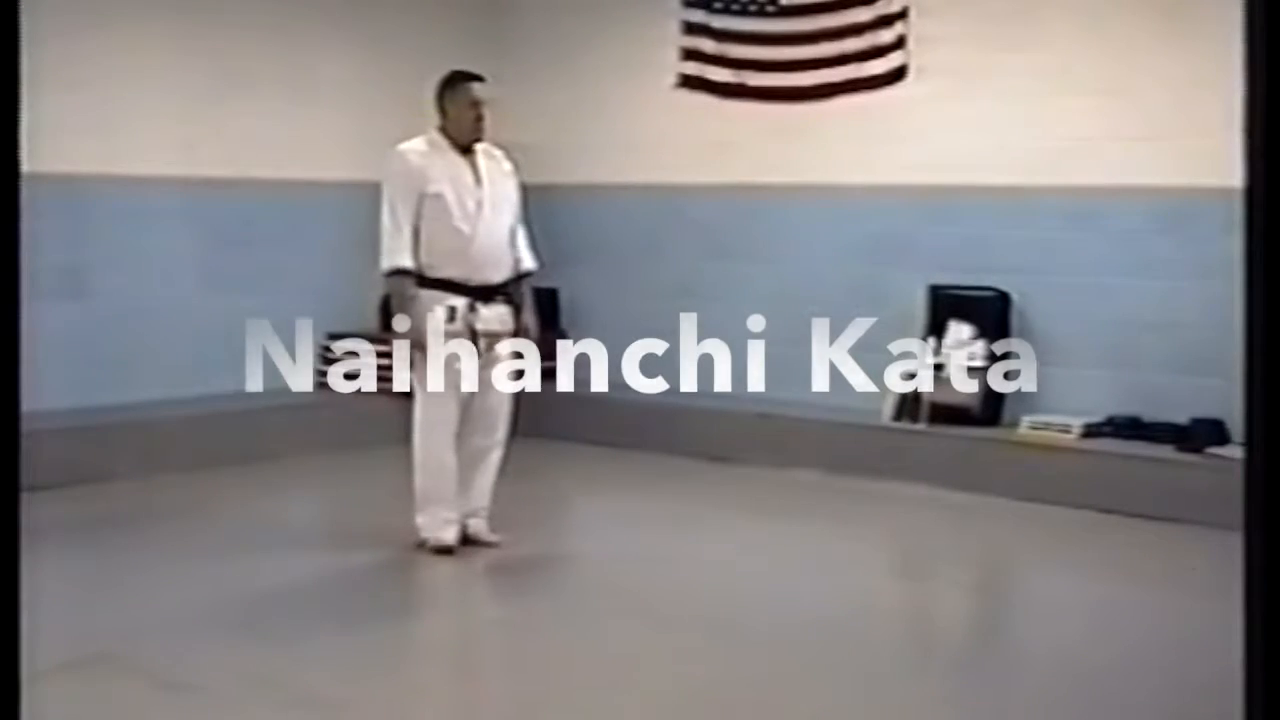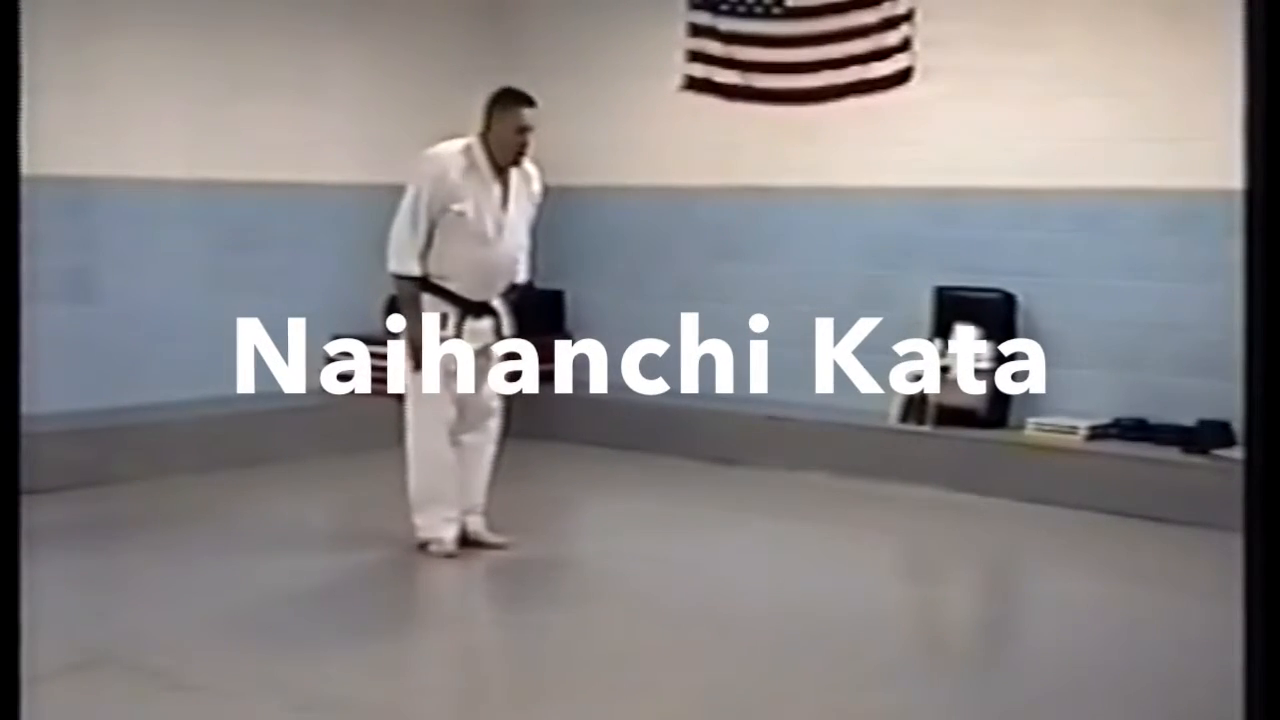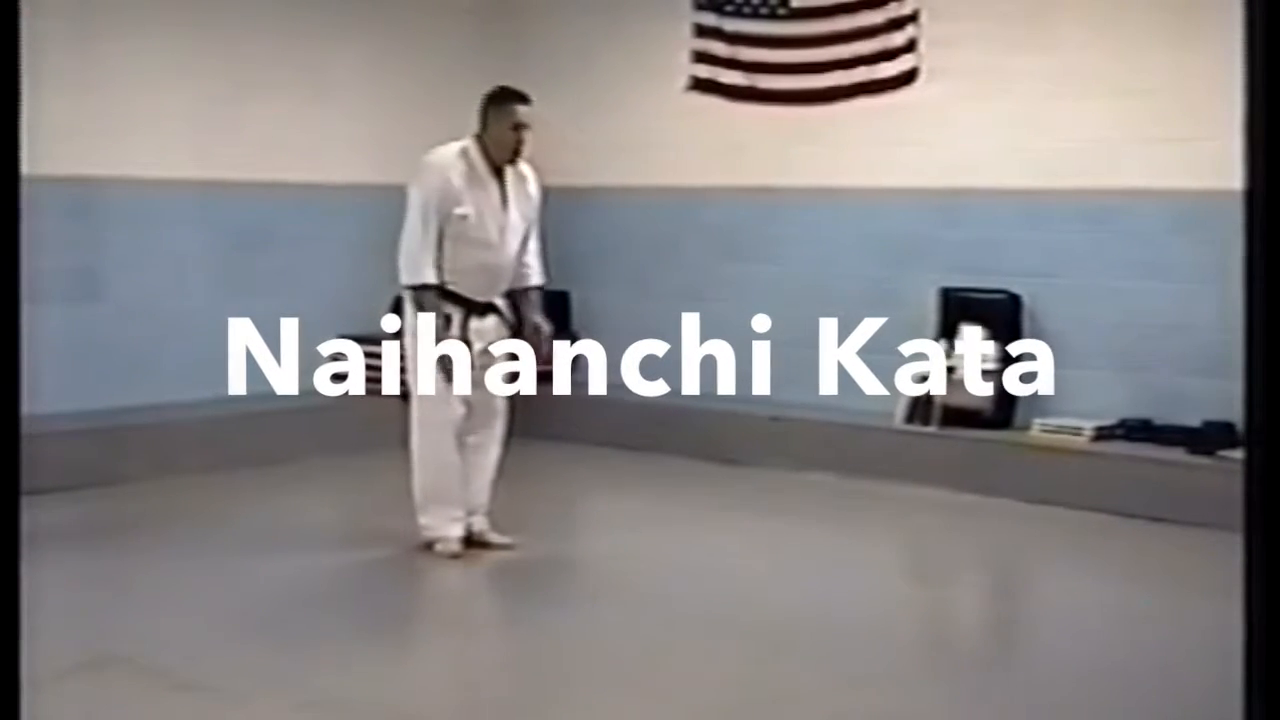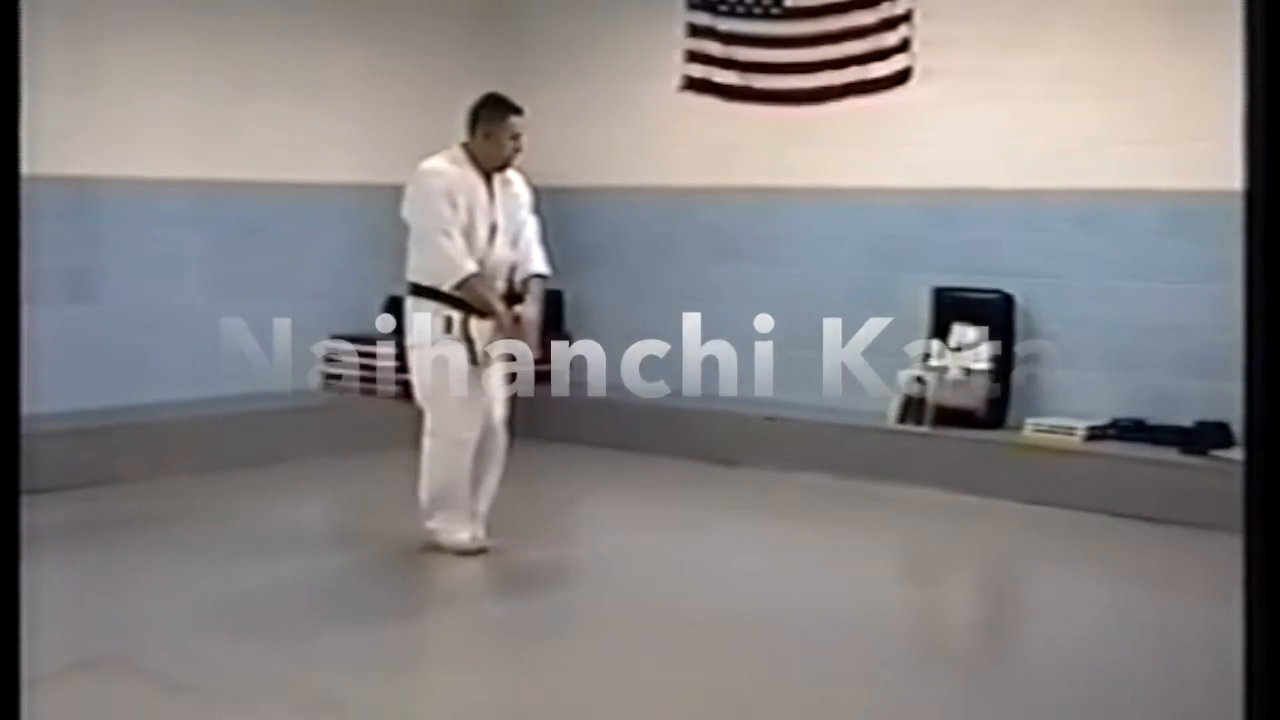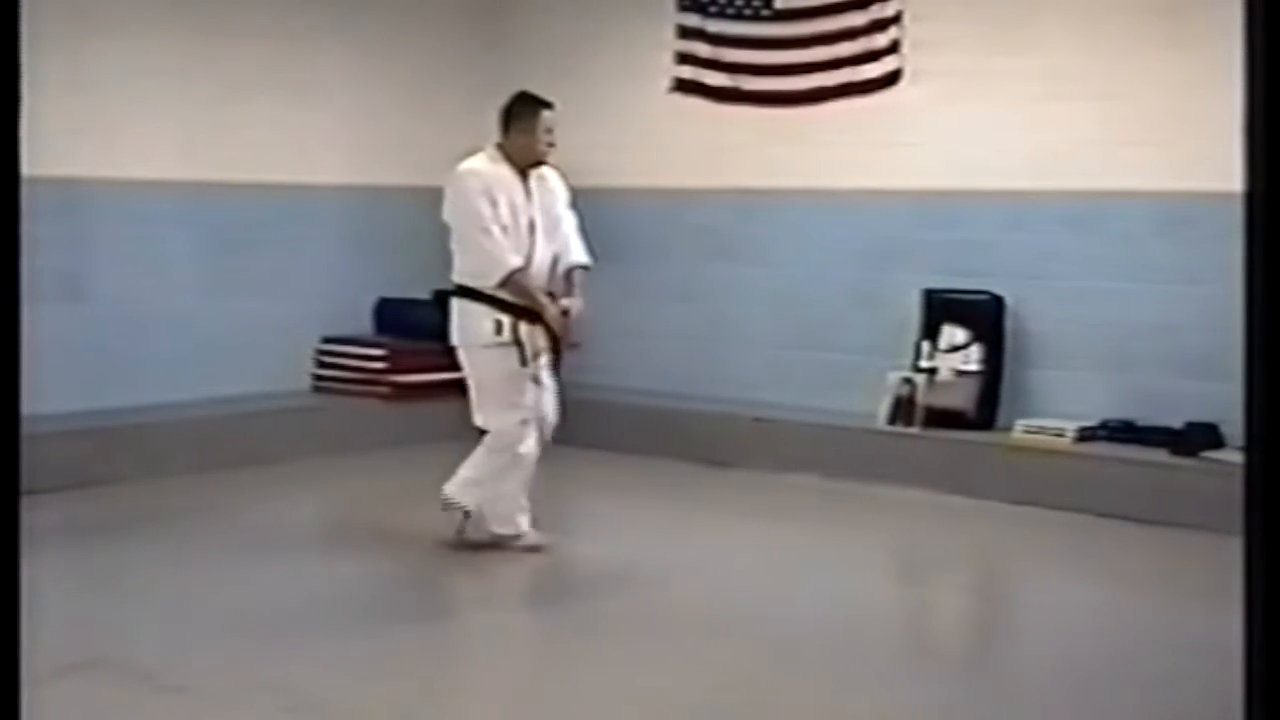
dt=1s
person 1, frame 1
left shoulder: (499, 164)
right shoulder: (412, 160)
left elbow: (516, 239)
right elbow: (396, 245)
left wrist: (525, 305)
right wrist: (407, 316)
left hip: (495, 311)
right hip: (441, 310)
left knee: (489, 422)
right knee: (438, 420)
left ankle: (472, 518)
right ankle: (437, 525)
person 1, frame 2
left shoulder: (529, 179)
right shoulder: (442, 166)
right elbow: (405, 246)
left wrist: (509, 314)
right wrist: (414, 322)
left hip: (488, 316)
right hip: (436, 313)
left knee: (482, 418)
right knee: (433, 419)
left ankle: (470, 520)
right ankle: (436, 526)
person 1, frame 3
left shoulder: (525, 179)
right shoulder: (442, 170)
left elbow: (526, 250)
right elbow: (417, 254)
left wrist: (532, 315)
right wrist: (437, 328)
left hip: (490, 315)
right hip: (437, 313)
left knee: (487, 419)
right knee: (439, 420)
left ankle: (473, 520)
right ankle: (441, 525)
person 1, frame 4
left shoulder: (514, 185)
right shoulder: (435, 178)
left elbow: (528, 249)
right elbow: (448, 260)
left wrist: (530, 304)
right wrist: (499, 309)
left hip: (489, 320)
right hip: (442, 317)
left knee: (491, 426)
right knee: (454, 426)
left ankle: (469, 523)
right ankle: (447, 526)
person 1, frame 5
left shoulder: (549, 181)
right shoulder: (473, 178)
left elbow: (567, 241)
right elbow: (493, 258)
left wrist: (573, 296)
right wrist: (545, 305)
left hip: (530, 319)
right hip: (489, 318)
left knee: (540, 417)
right knee: (513, 423)
left ankle: (469, 497)
right ankle: (506, 524)
